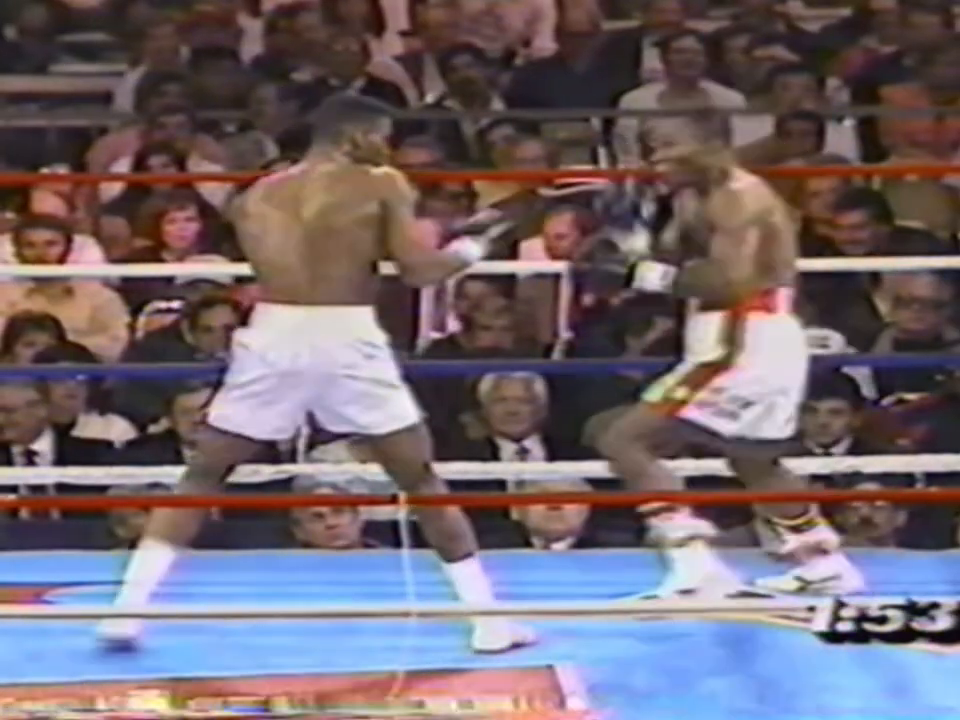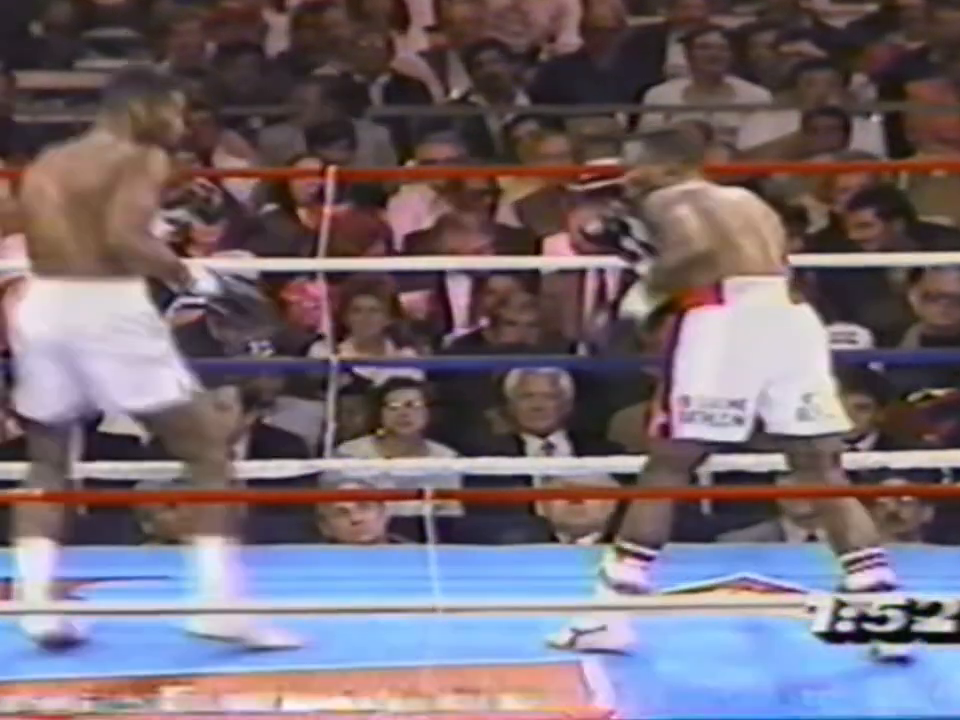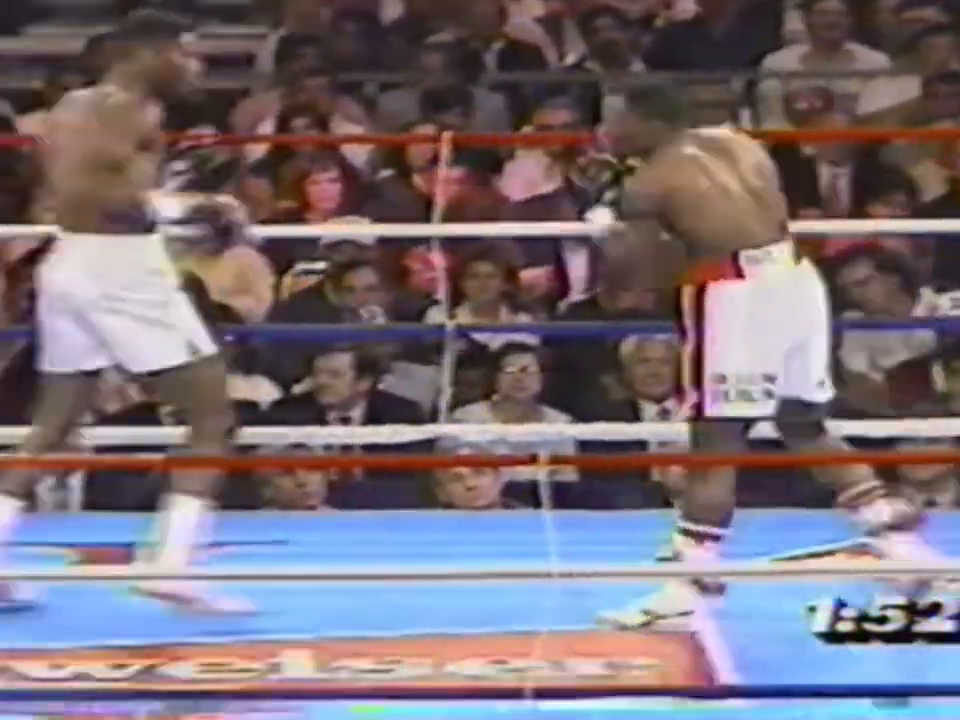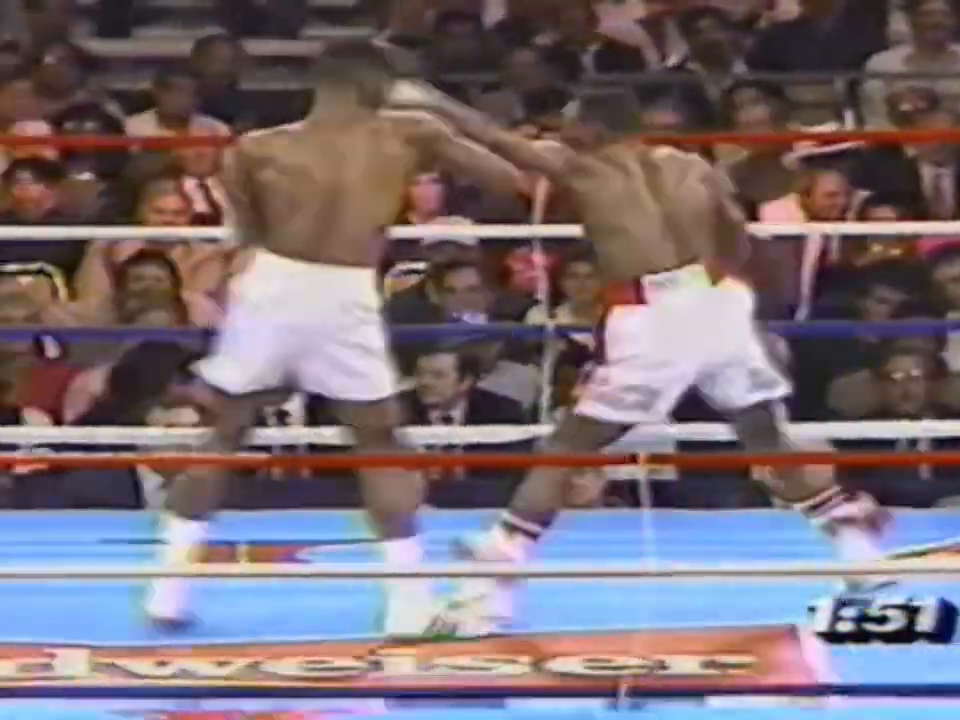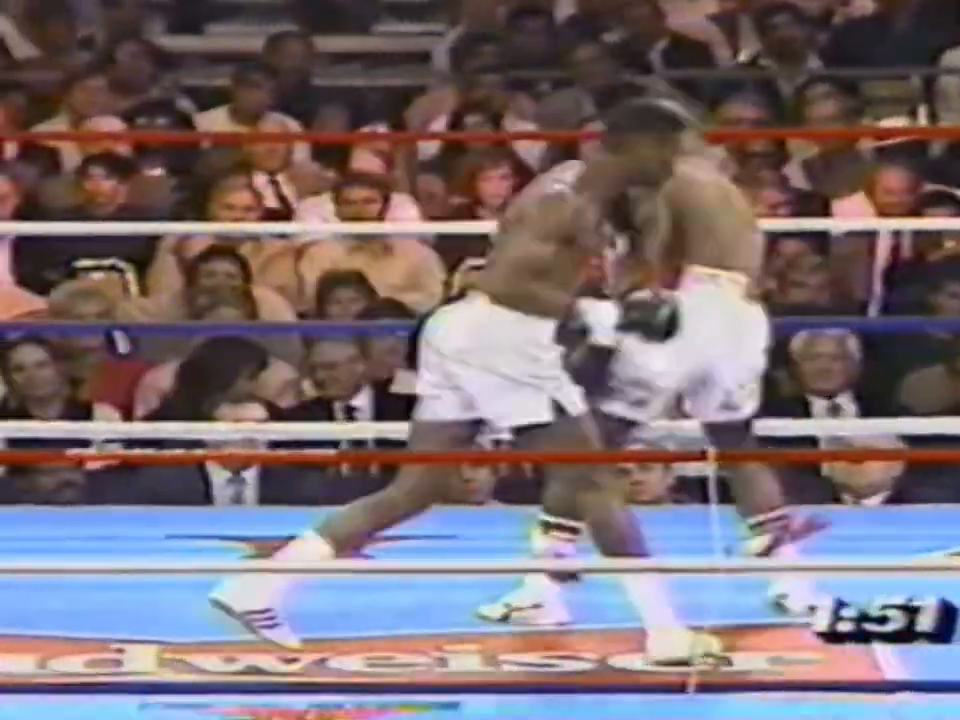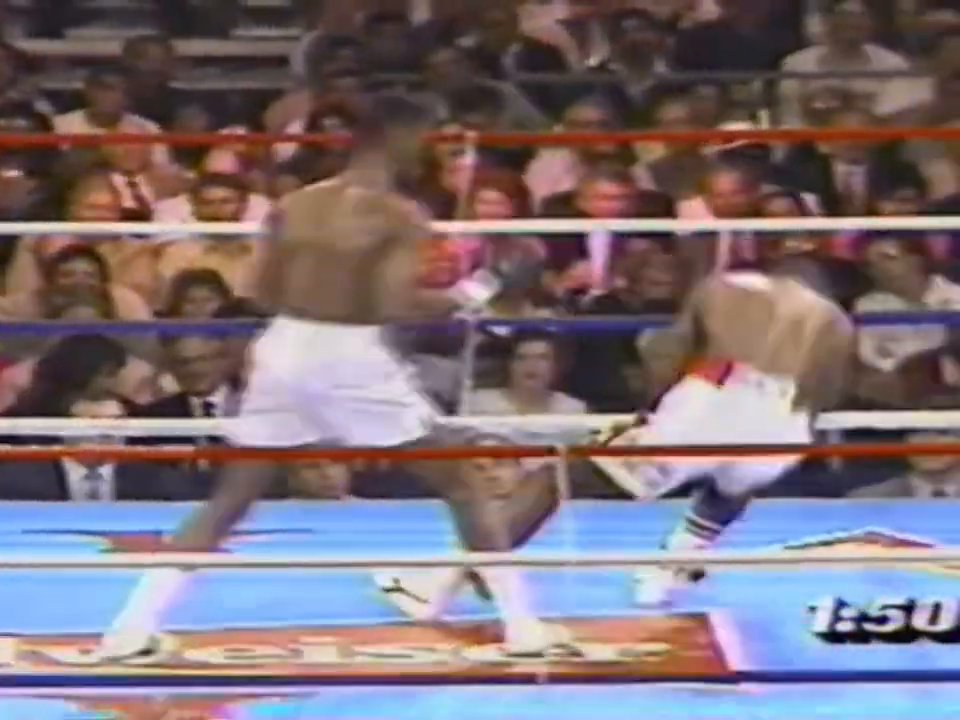
dt=0.5s
person 1, frame 1
left shoulder: (257, 197)
right shoulder: (384, 185)
left elbow: (278, 269)
right elbow: (420, 267)
right wrist: (471, 247)
left hip: (271, 342)
right hip: (347, 343)
left knee: (201, 481)
right knee: (425, 487)
left ankle: (127, 611)
right ankle: (486, 621)
person 1, frame 2
left shoulder: (42, 166)
right shoulder: (139, 159)
right elbow: (125, 242)
right wrist: (197, 277)
left hip: (42, 312)
right hip: (110, 317)
left knee: (46, 469)
right knee: (209, 453)
left ankle: (39, 606)
right ankle: (220, 605)
person 1, frame 3
left shoulder: (71, 106)
right shoulder: (134, 110)
right elbow: (85, 184)
left wrist: (158, 183)
right wrist: (160, 205)
left hip: (67, 268)
right hip: (124, 271)
left knee: (51, 426)
right knee: (213, 416)
right ankle: (171, 565)
person 1, frame 4
left shoulder: (256, 150)
right shoulder: (405, 132)
left elbow: (248, 232)
right elbow: (506, 179)
left hip: (267, 290)
right hip: (342, 302)
left knee: (220, 442)
right knee: (383, 455)
left ankle: (169, 588)
right ankle: (410, 606)
person 1, frame 5
left shoulder: (567, 177)
right shoulder: (575, 204)
right elbow: (511, 273)
left hip: (459, 331)
right hip: (507, 344)
left knee: (414, 490)
right knee: (593, 485)
right ankle: (664, 630)
person 1, frame 6
left shoulder: (293, 206)
right shoulder: (401, 217)
left elbow: (266, 293)
right elbow: (399, 306)
right wrist: (474, 291)
left hip: (284, 352)
right hip: (354, 360)
left knee: (229, 500)
right knee: (462, 485)
left ankle: (132, 628)
right ankle: (522, 625)
person 2, frame 1
left shoulder: (736, 201)
right shoulder: (695, 199)
left elbow: (729, 284)
left wrist: (658, 274)
left hip: (743, 346)
right hip: (750, 342)
left knee: (621, 438)
right knee: (750, 459)
left ankle: (696, 561)
right ankle: (825, 565)
person 2, frame 2
left shoulder: (665, 199)
right shoulder: (750, 203)
left elbow: (695, 246)
left wrist: (643, 293)
right wrist: (641, 243)
left hip: (723, 325)
right hip: (791, 321)
left knee: (665, 470)
right knee: (824, 474)
left ankle: (611, 612)
person 2, frame 3
left shoulder: (654, 183)
right shoulder: (740, 144)
left elbow: (636, 269)
left hip: (739, 299)
right hip: (799, 285)
left knee: (712, 446)
right knee: (809, 431)
left ankle: (692, 588)
right ankle: (901, 543)
person 2, frame 4
left shoulder: (583, 169)
right shoulder: (694, 168)
left elbow: (501, 141)
right elbow: (737, 240)
left wrist: (430, 100)
left hip: (650, 320)
right hip: (717, 307)
left knee: (566, 450)
right knee: (766, 438)
left ankle: (489, 585)
right ankle: (858, 543)
person 2, frame 5
left shoulder: (671, 179)
right shoulder: (716, 182)
left elbow: (655, 253)
right hip: (736, 315)
right knee: (735, 447)
left ankle: (546, 588)
right ankle: (789, 575)
person 2, frame 6
left shoulder: (725, 286)
right shoulder: (838, 324)
left elbow: (671, 358)
right elbow: (818, 401)
left hip: (708, 404)
right hip: (777, 425)
right ankle: (669, 575)
